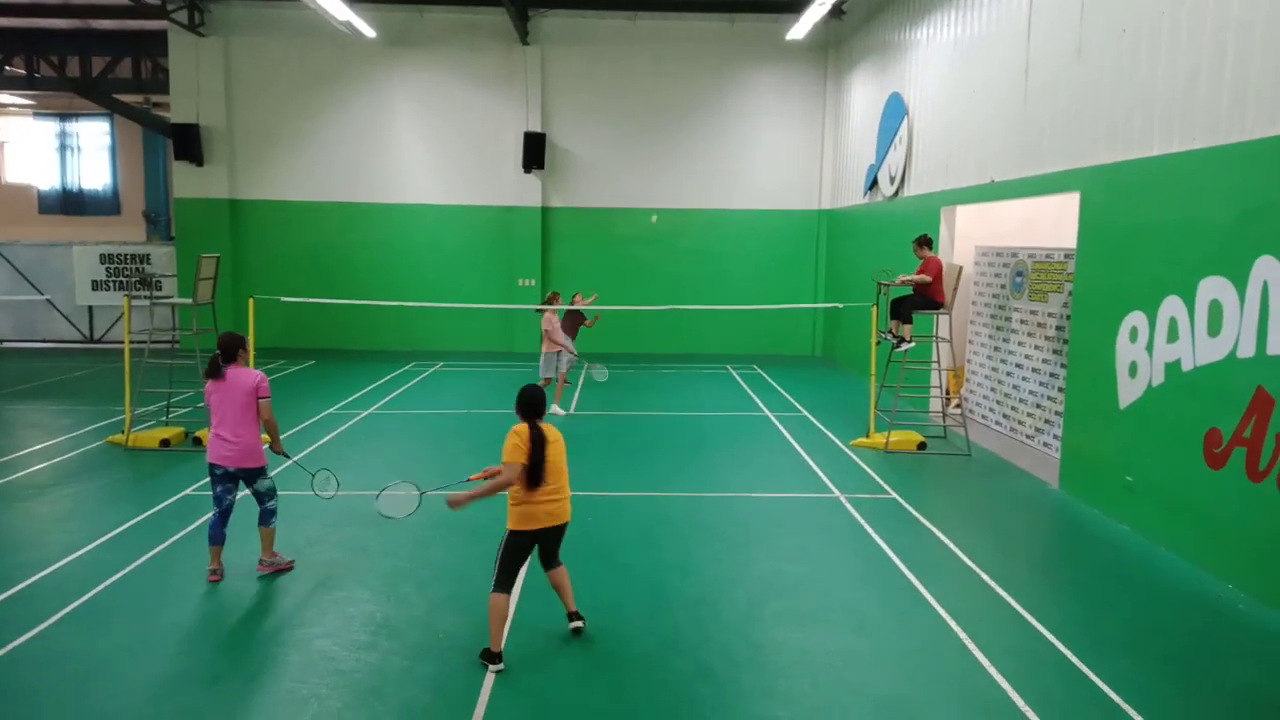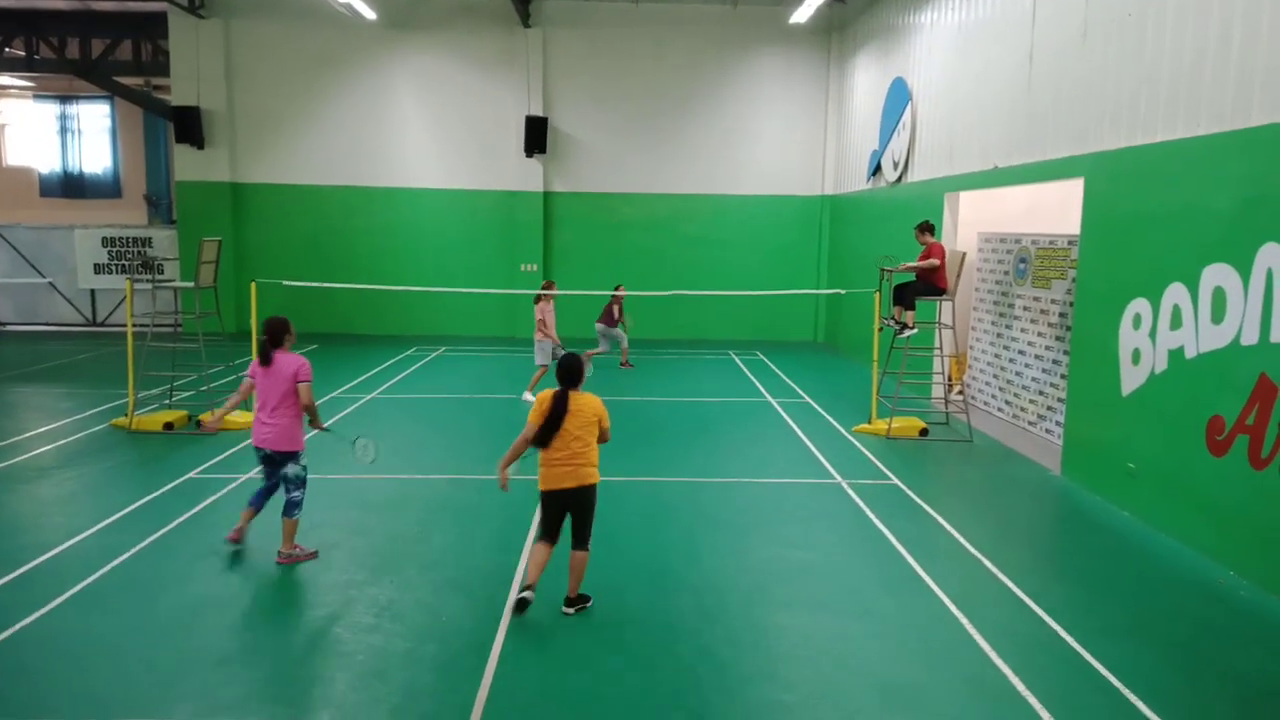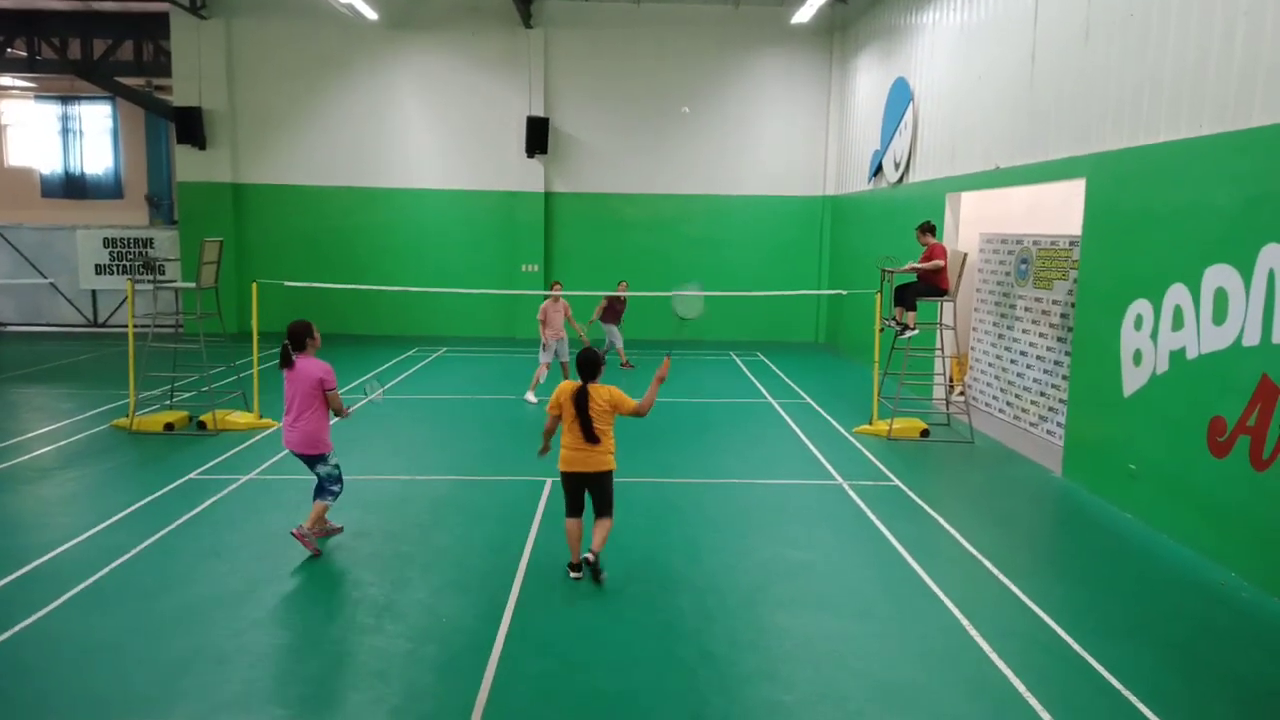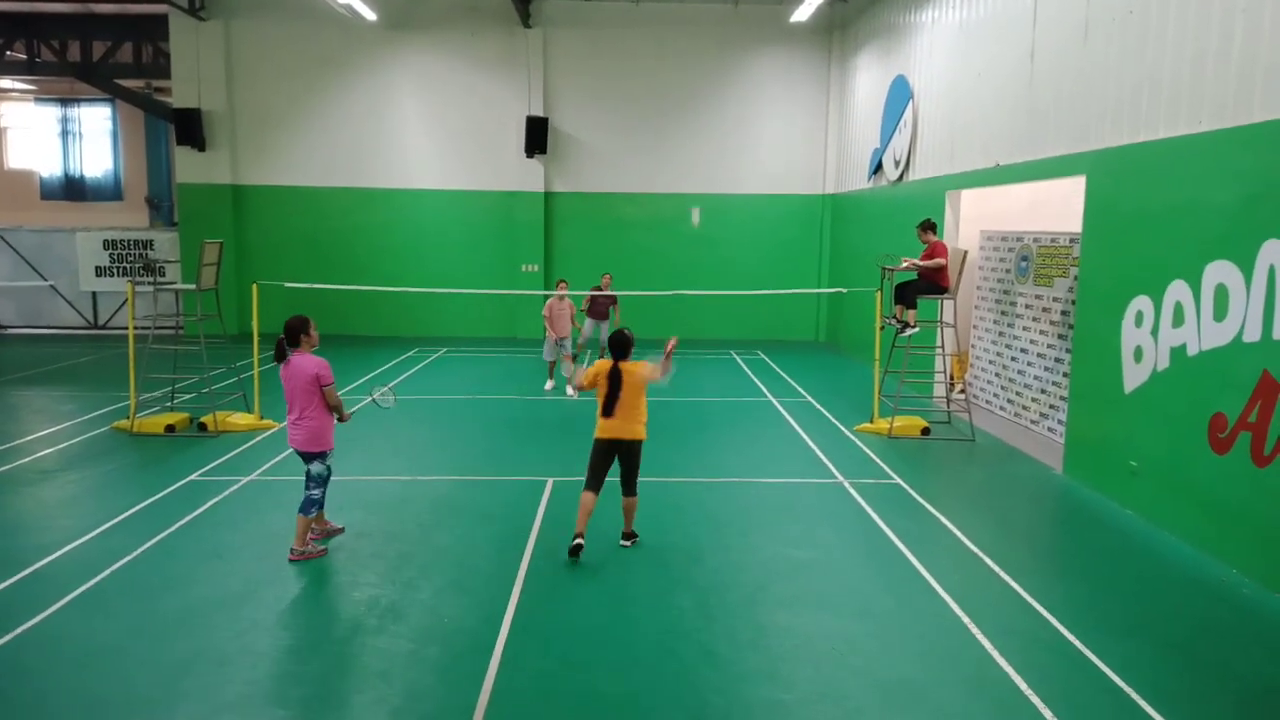
dt=0.4s
person 1, frame 1
left shoulder: (519, 434)
right shoulder: (554, 434)
left elbow: (508, 479)
left wrist: (468, 497)
right wrist: (499, 470)
left hip: (526, 520)
right hip: (558, 516)
left knee: (502, 583)
right knee: (552, 562)
left ankle: (494, 653)
right ankle: (573, 615)
person 1, frame 2
left shoulder: (545, 399)
right shoulder: (595, 404)
left elbow: (527, 438)
right elbow: (604, 438)
left wrist: (503, 466)
left hip: (550, 481)
right hip: (583, 480)
left knee: (546, 537)
right knee: (581, 541)
left ankle: (528, 587)
right ankle: (573, 599)
person 1, frame 3
left shoulder: (564, 390)
right shoulder: (610, 394)
left elbow: (551, 424)
right elbow: (641, 410)
left wrist: (545, 443)
right wrist: (657, 381)
left hip: (569, 464)
right hip: (600, 464)
left knee: (573, 512)
right knee: (603, 515)
left ankle: (575, 564)
right ankle: (592, 554)
person 1, frame 4
left shoulder: (600, 367)
right shoulder: (640, 369)
left elbow: (580, 385)
right elbow: (663, 371)
left wrist: (578, 372)
right wrist: (668, 355)
left hip: (605, 435)
right hip: (632, 436)
left knee: (591, 486)
right knee: (629, 487)
left ankle: (579, 535)
right ankle: (628, 533)
person 2, frame 1
left shoulder: (211, 383)
right shoulder: (257, 378)
left elbow: (215, 419)
right elbow: (267, 418)
right wrist: (276, 442)
left hip: (218, 457)
right hip: (249, 457)
left knee: (220, 511)
right knee: (268, 503)
left ankle: (214, 566)
right ankle: (268, 559)
person 2, frame 2
left shoulder: (258, 363)
right shoulder: (300, 363)
left elbow: (241, 395)
right elbow: (307, 401)
left wrist: (218, 416)
right wrist: (316, 420)
left hip: (262, 438)
right hip: (288, 441)
left knee: (269, 484)
right knee: (295, 492)
left ankle: (240, 528)
right ankle: (287, 549)
person 2, frame 3
left shoulder: (288, 366)
right shoulder: (322, 369)
right elbow: (336, 405)
left wrist: (333, 406)
right wrist: (341, 411)
left hip: (292, 438)
right hip: (314, 440)
left knee: (325, 478)
right knee: (334, 484)
left ankle: (320, 524)
right ankle: (306, 528)
person 2, frame 4
left shoulder: (285, 365)
right shoulder: (319, 364)
right elbow: (333, 402)
right wrist: (342, 414)
left hip: (297, 435)
right hip: (316, 438)
left knee: (319, 480)
right knee: (314, 489)
left ankle: (320, 525)
right ankle: (299, 546)
